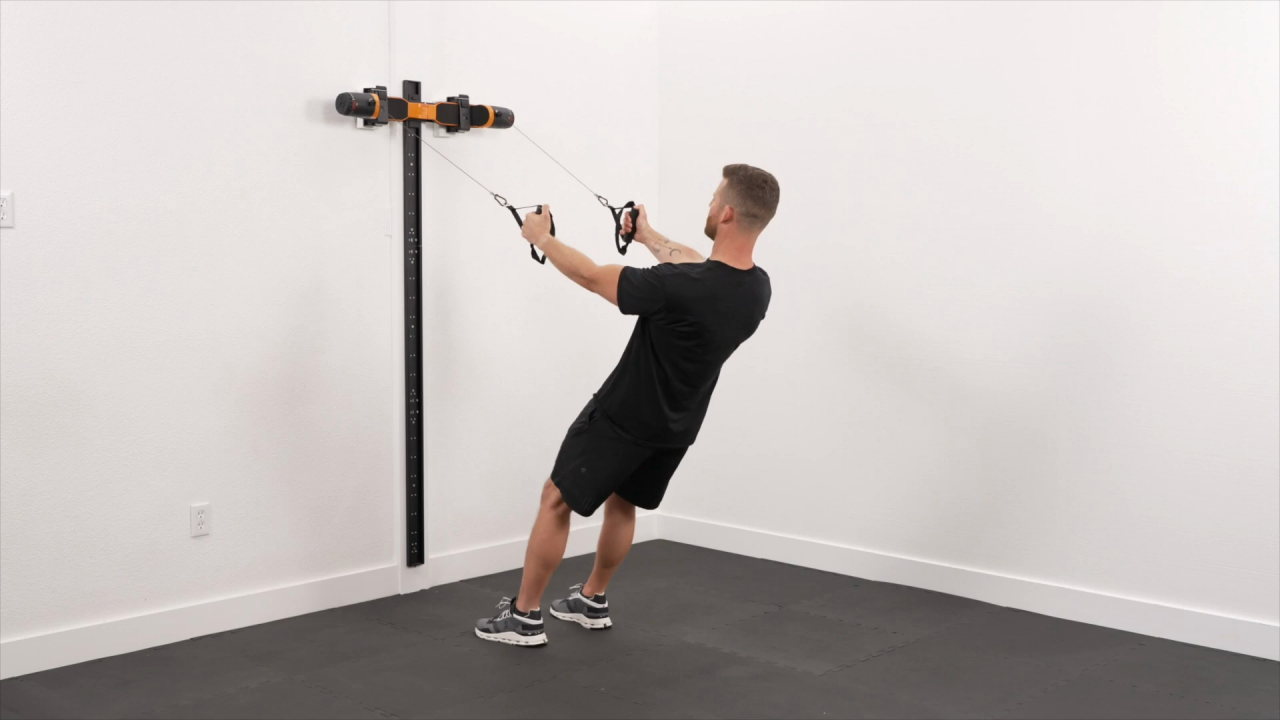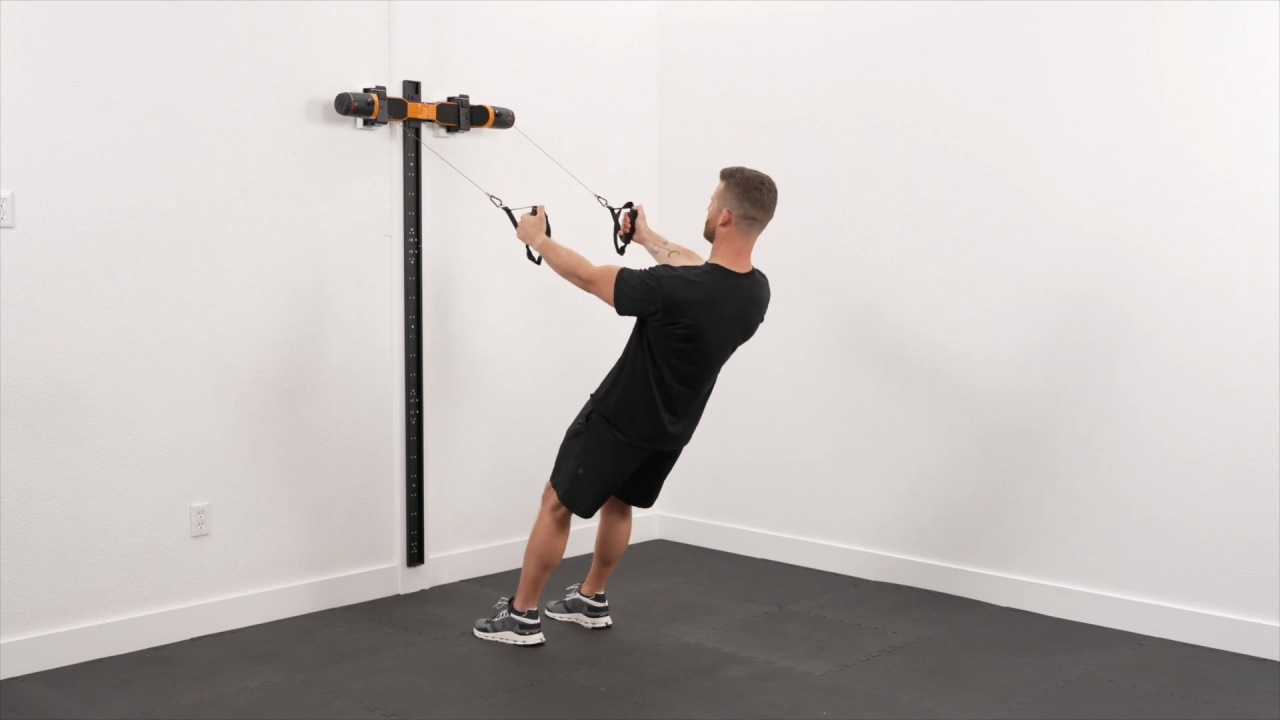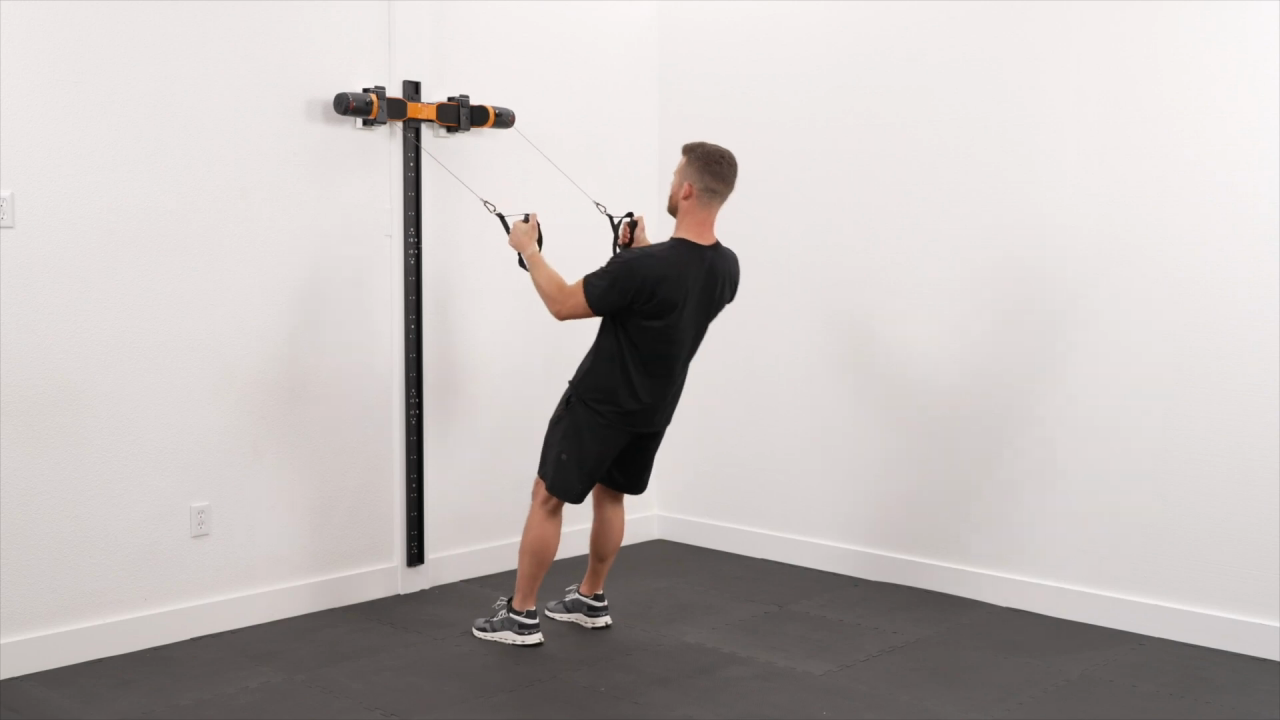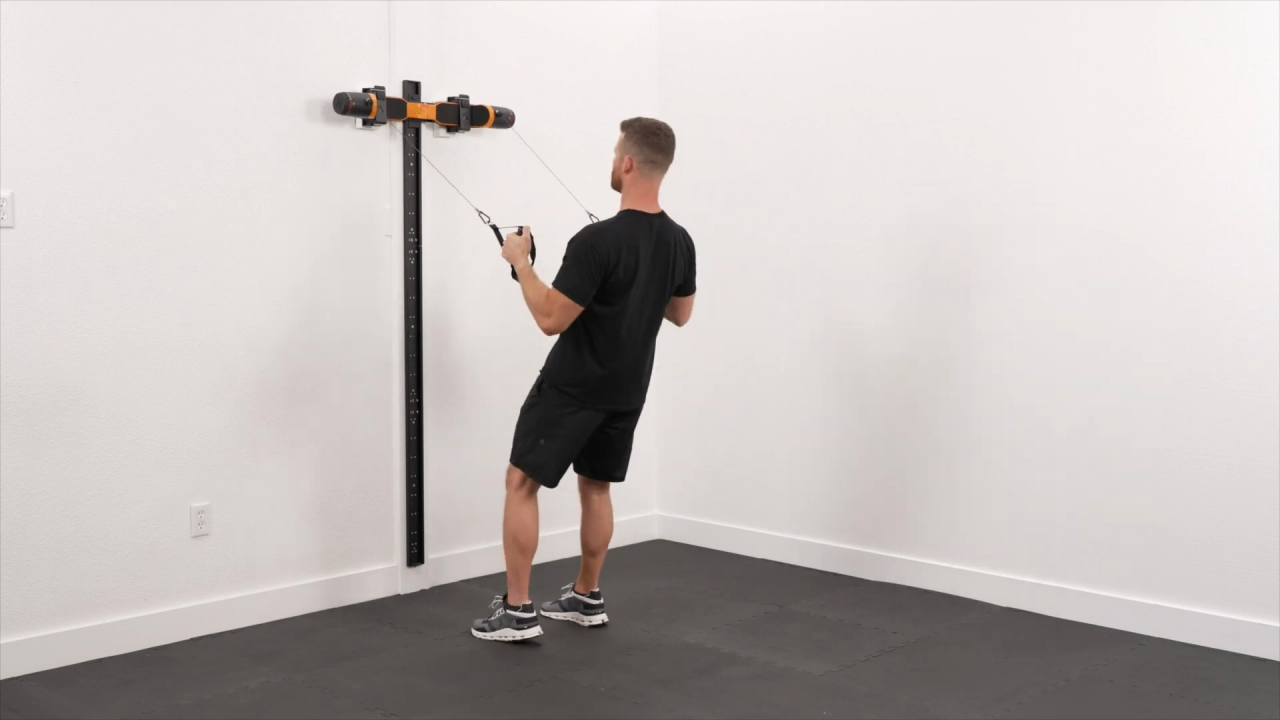
dt=0.5s
person 1, frame 1
left shoulder: (678, 289)
right shoulder: (757, 288)
left elbow: (592, 277)
left wrist: (541, 236)
right wrist: (647, 236)
left hip: (624, 416)
right hip: (674, 426)
left knee: (556, 500)
right knee: (622, 502)
left ankle: (523, 616)
right ankle: (592, 600)
person 1, frame 2
left shoulder: (673, 292)
right shoulder: (757, 292)
left elbow: (589, 278)
left wrist: (537, 238)
right wrist: (645, 235)
left hip: (620, 417)
right hip: (671, 426)
left knee: (556, 504)
right knee: (617, 502)
left ankle: (521, 615)
right ankle: (590, 599)
person 1, frame 3
left shoulder: (642, 267)
right shoulder: (727, 268)
left elbow: (563, 304)
left wrist: (527, 249)
left hip: (599, 403)
right hip: (652, 409)
left knee: (547, 498)
right knee: (609, 494)
left ankle: (520, 614)
right ankle: (590, 599)
person 1, frame 4
left shoulder: (597, 240)
right shoulder: (678, 240)
left elbow: (551, 319)
right elbow: (680, 314)
left wrist: (519, 261)
left hip: (571, 389)
right hip: (625, 391)
left knee: (521, 482)
right knee: (595, 486)
left ankle: (517, 610)
right ankle: (585, 597)
